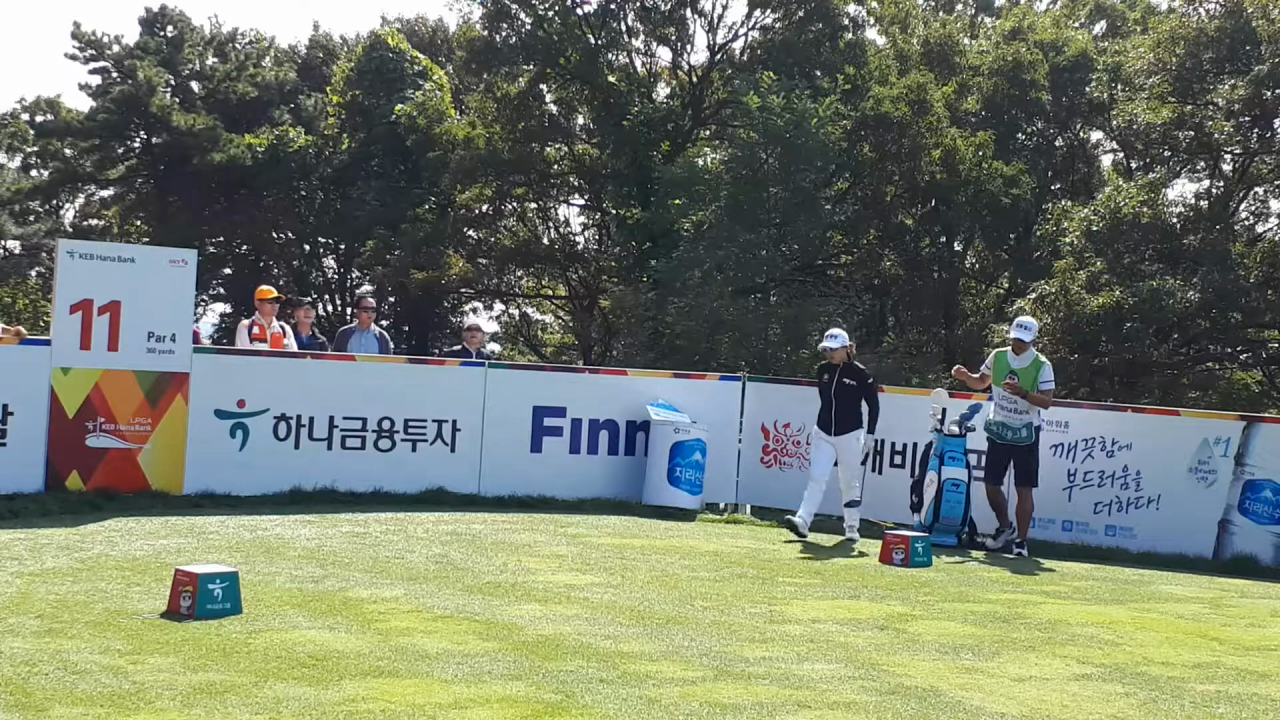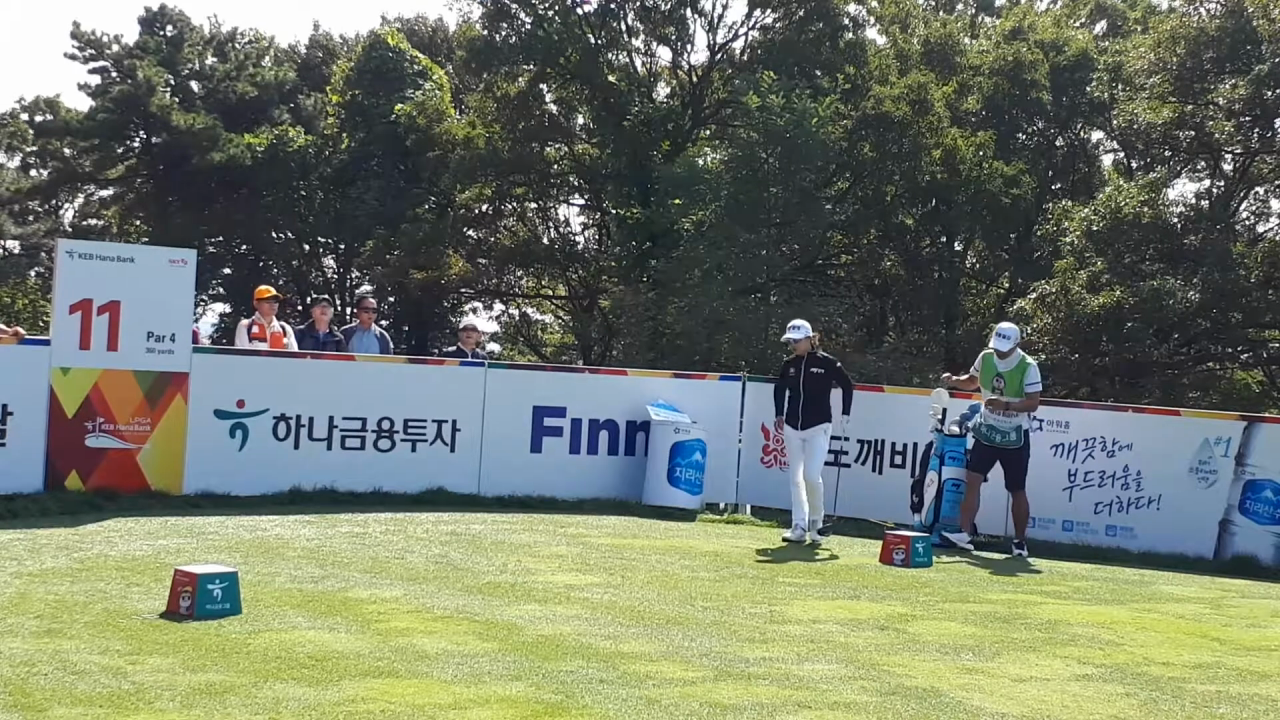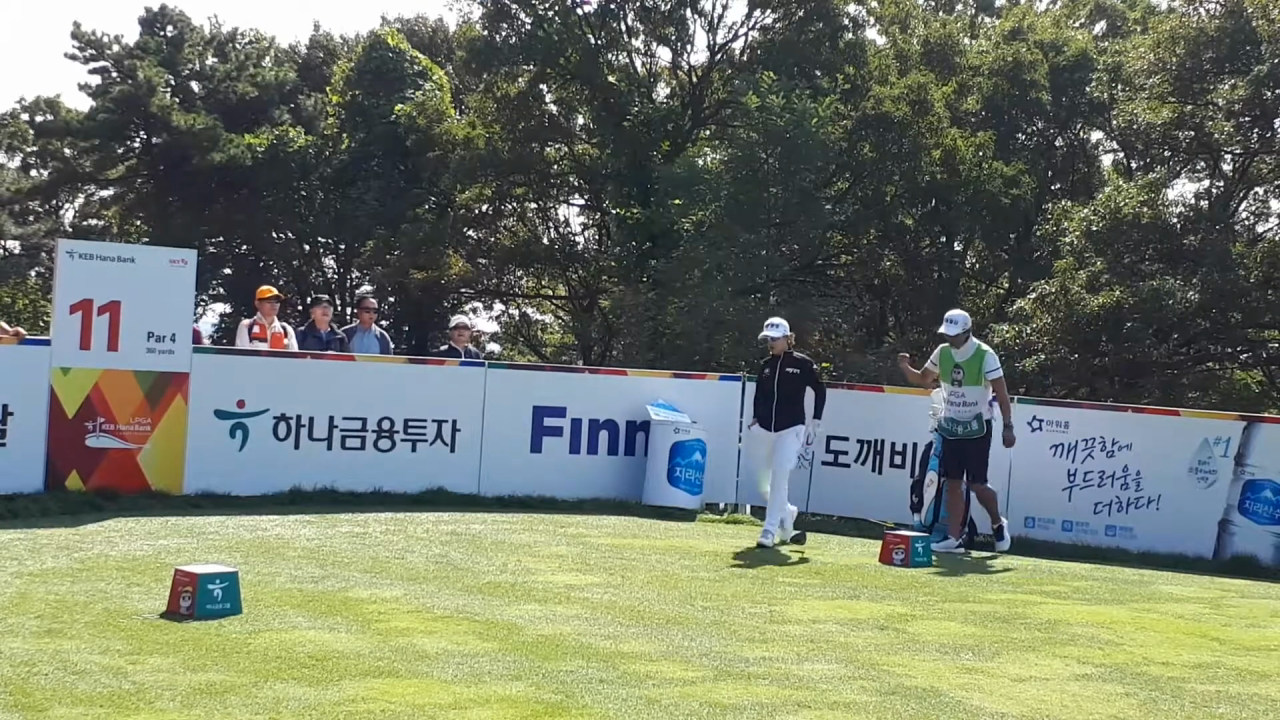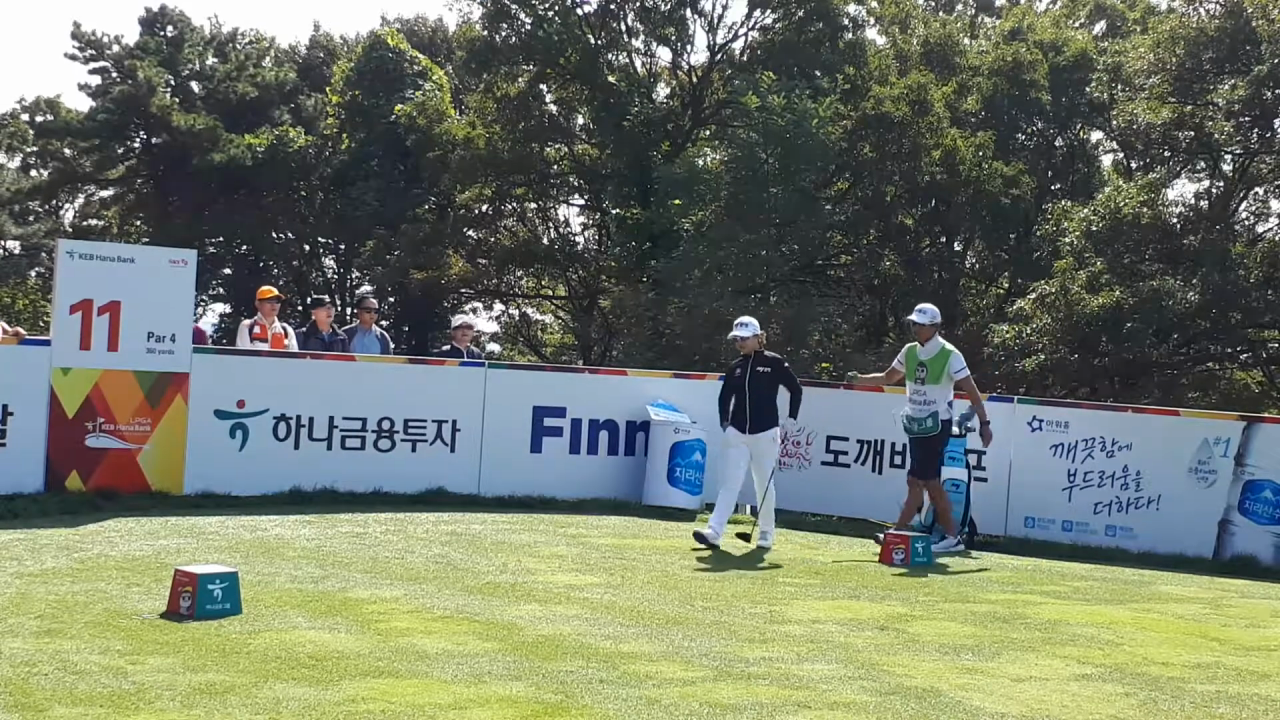
dt=0.4s
person 1, frame 1
left shoulder: (1041, 365)
right shoulder: (997, 357)
left elbow: (1047, 401)
right elbow: (981, 382)
left wrist: (1023, 393)
right wrist: (965, 376)
left hip: (1026, 434)
right hip: (998, 431)
left knee: (1024, 489)
right knee: (992, 485)
left ankle: (1020, 540)
right ankle: (1005, 527)
person 1, frame 2
left shoulder: (1027, 367)
right shoulder: (985, 358)
left elbow: (1033, 403)
right elbow: (972, 382)
left wrist: (1005, 405)
right wrist: (954, 380)
left hip: (1014, 436)
right hip: (986, 431)
left knee: (1017, 491)
right knee: (972, 479)
left ankle: (1020, 540)
right ankle: (964, 534)
person 1, frame 3
left shoulder: (984, 355)
right shoulder: (941, 353)
left elbow: (1001, 392)
right elbow: (922, 380)
left wrist: (1007, 427)
right wrist: (905, 367)
left hip: (977, 428)
right hip: (950, 427)
left knee: (977, 485)
right knee: (951, 483)
left ankle: (998, 524)
right ankle: (954, 538)
person 1, frame 4
left shoulder: (950, 355)
right shoulder: (910, 351)
left elbow: (971, 390)
right elbow: (888, 377)
left wrist: (984, 423)
right wrist: (860, 380)
left hip: (937, 427)
right hip: (916, 426)
left knee: (916, 481)
right knee: (931, 483)
right ankle: (952, 536)
person 2, frame 1
left shoulder: (860, 374)
right shoulder: (823, 369)
left elbow: (873, 405)
left wrist: (869, 434)
left hip: (849, 435)
right hip: (822, 433)
left knee: (850, 483)
right knee: (816, 478)
left ankle: (852, 526)
right ankle: (802, 521)
person 2, frame 2
left shoulder: (827, 363)
right shoulder: (788, 365)
left elbow: (847, 386)
right elbow: (780, 389)
left wrist: (845, 415)
right wrist: (779, 415)
left hip: (818, 427)
right hip: (792, 428)
left knee: (811, 476)
right knee: (796, 478)
left ankle: (816, 522)
right ankle: (800, 527)
person 2, frame 3
left shoulder: (803, 364)
right shoulder: (765, 366)
left elbow: (820, 391)
left wrist: (816, 420)
right wrist: (755, 419)
left hip: (790, 431)
right hip: (763, 430)
left knee: (779, 481)
right knee: (764, 482)
left ankle: (770, 532)
right ankle: (786, 512)
person 2, frame 4
left shoulder: (774, 363)
right shoulder: (735, 367)
left elbow: (796, 390)
right elbow: (725, 397)
left wrist: (791, 419)
right wrist: (724, 422)
left hip: (765, 433)
right hip: (736, 433)
left knee: (764, 484)
right knee: (729, 483)
left ankle: (766, 533)
right ankle: (713, 532)
